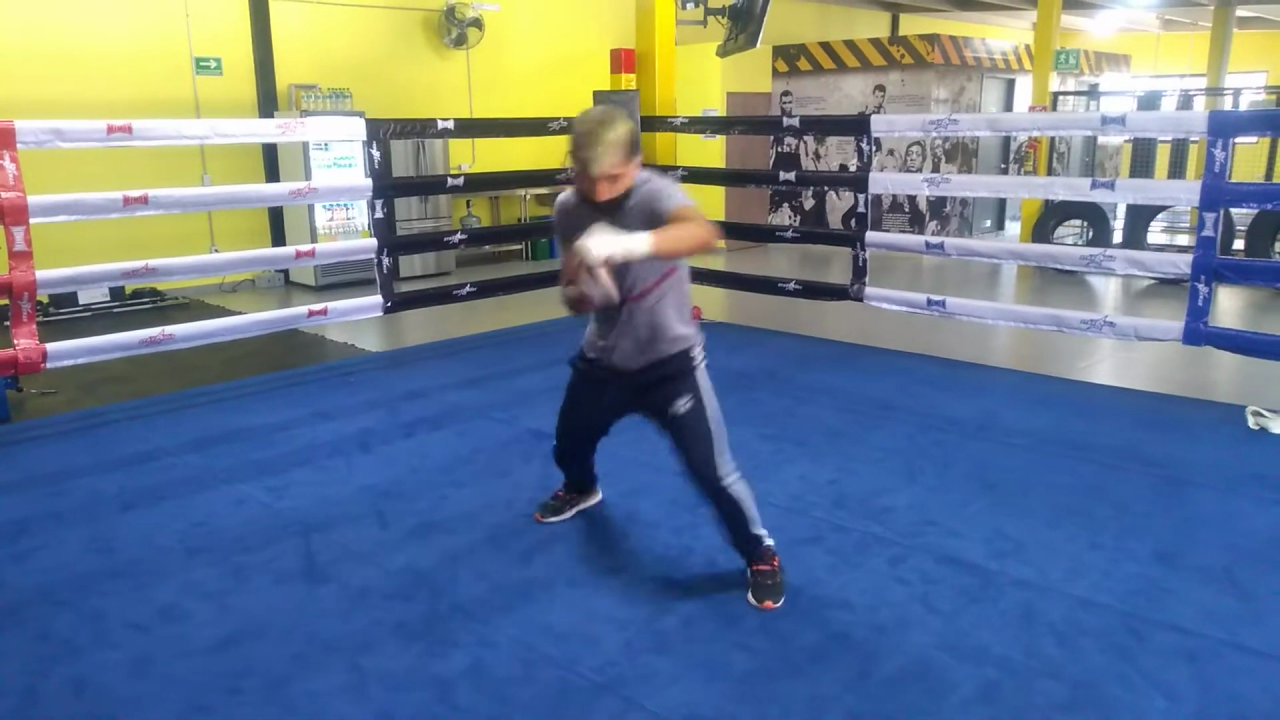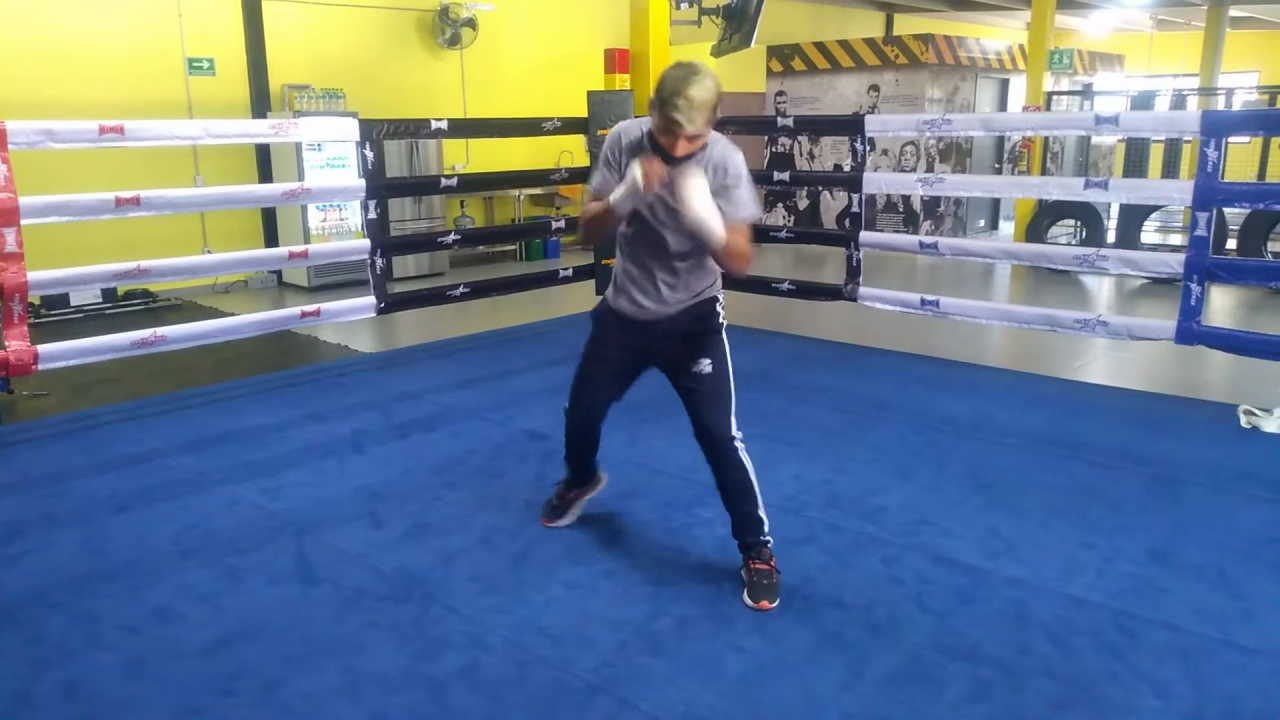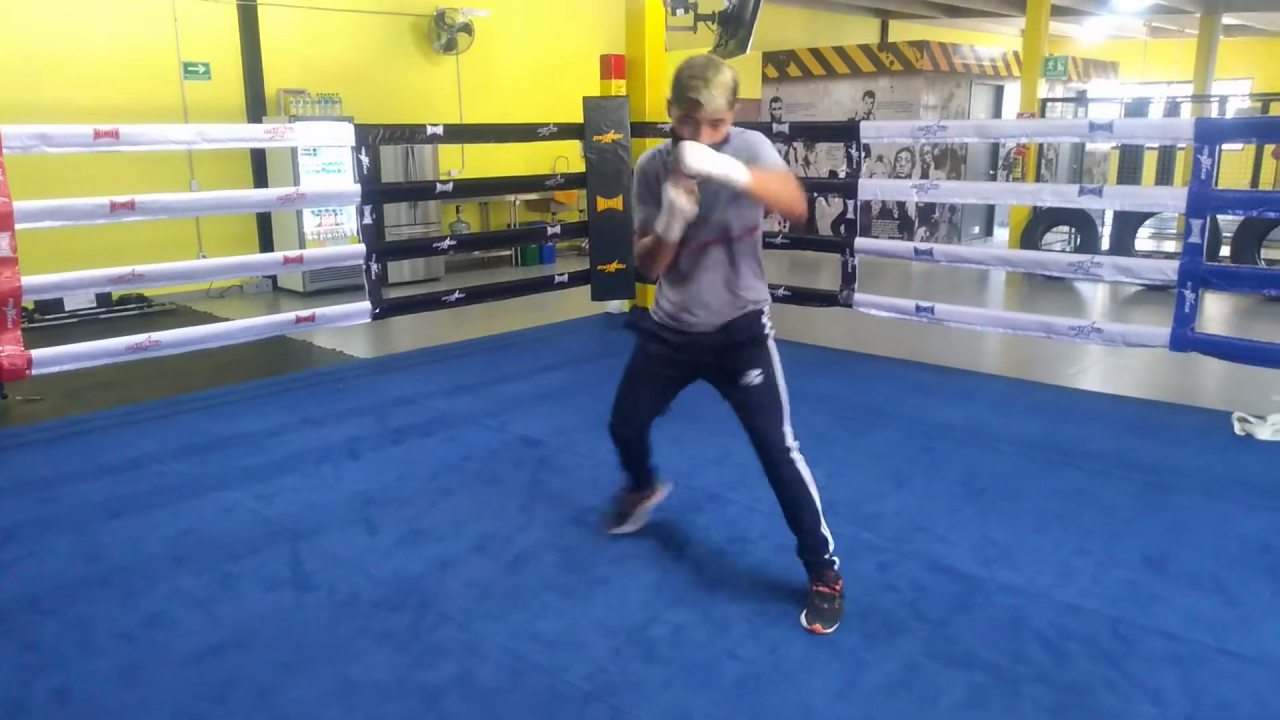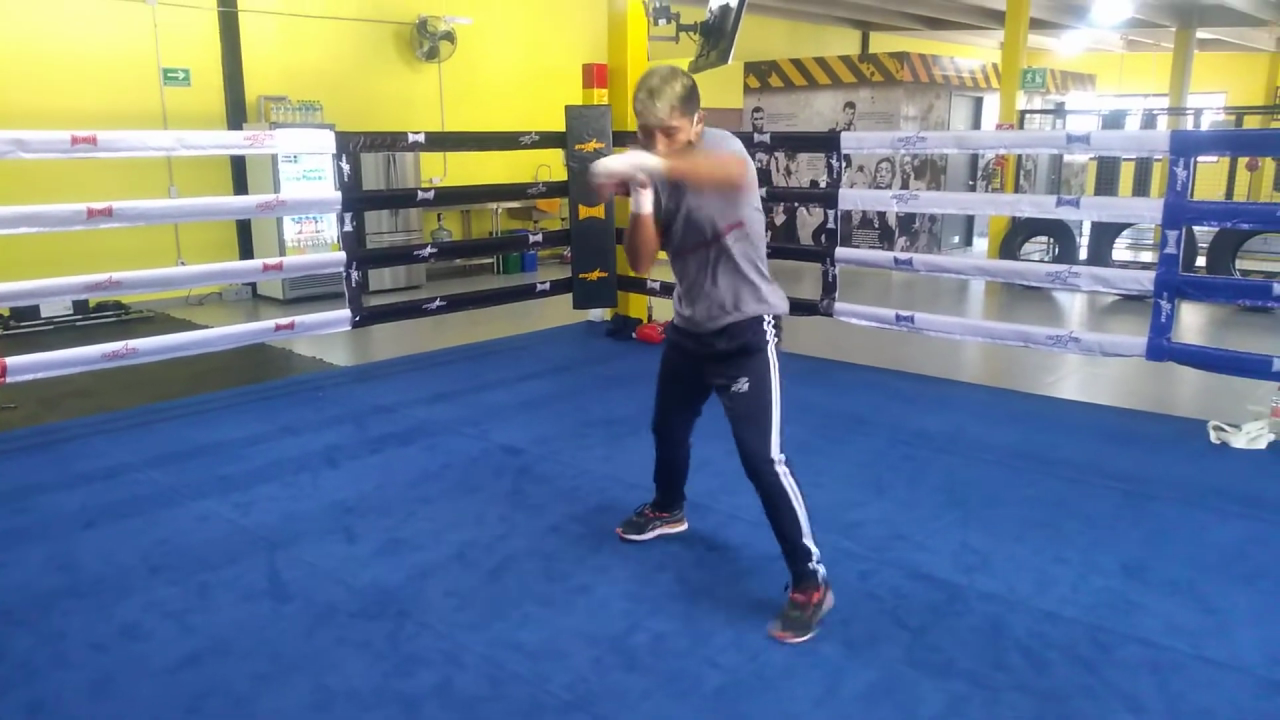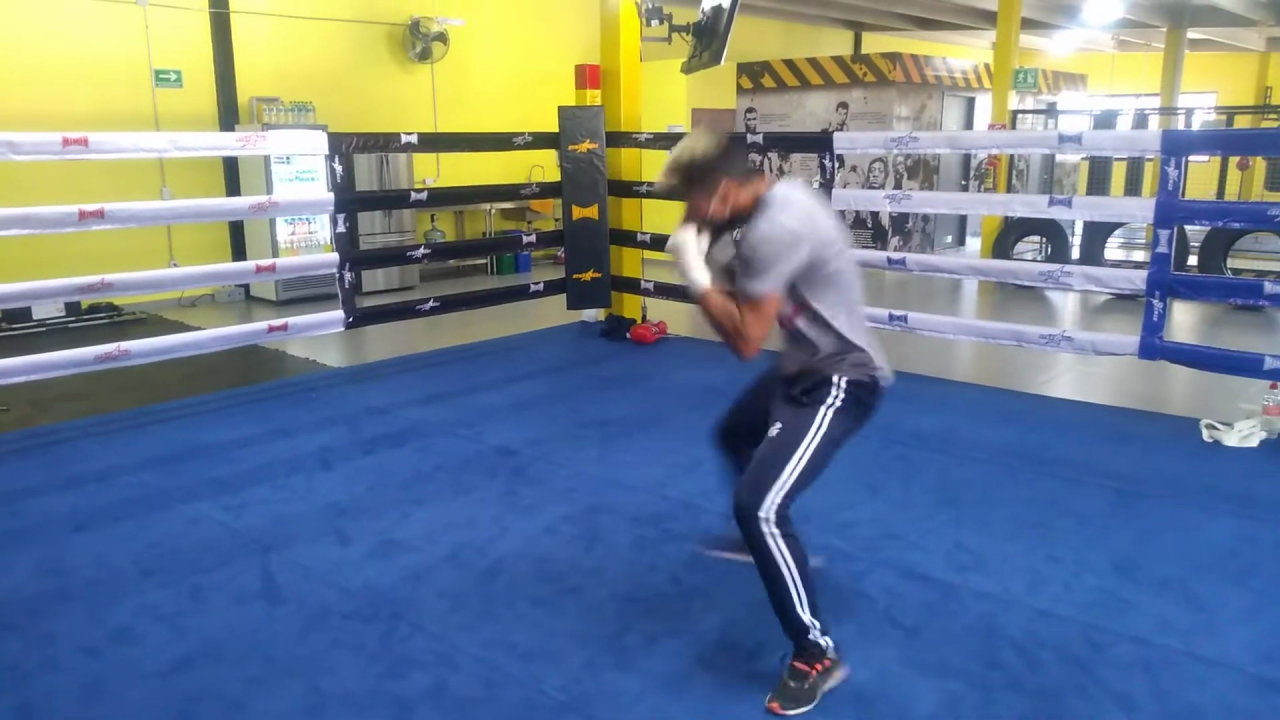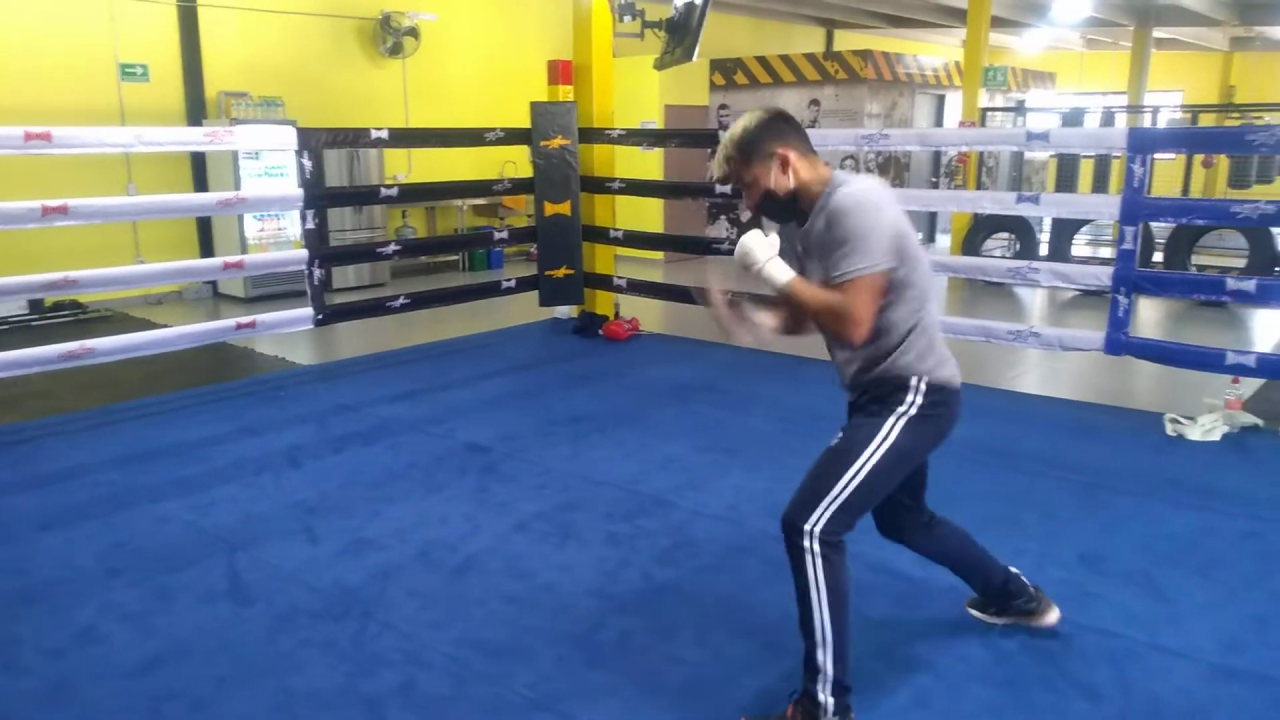
dt=0.4s
person 1, frame 1
left shoulder: (657, 192)
right shoulder: (567, 209)
left elbow: (702, 237)
left wrist: (626, 244)
left hip: (670, 358)
right hip: (605, 360)
left knee: (710, 471)
right knee: (568, 446)
left ankle: (761, 553)
right ankle: (582, 487)
person 1, frame 2
left shoulder: (726, 162)
right shoulder: (622, 142)
left elbow: (739, 261)
right elbow: (589, 231)
left wrist: (708, 217)
right wrist: (623, 193)
left hip: (693, 314)
right hip: (624, 310)
left knee: (719, 435)
right knee: (581, 410)
left ankle: (757, 552)
right ankle: (581, 480)
person 1, frame 3
left shoulder: (751, 146)
right shoulder: (655, 165)
left elbow: (794, 206)
right elbow: (649, 265)
left wrist: (723, 167)
right wrist: (675, 216)
left hip: (741, 326)
right hip: (671, 327)
left knee: (776, 447)
right knee: (625, 423)
left ankle: (824, 572)
right ankle: (642, 486)
person 1, frame 4
left shoulder: (719, 149)
right shoulder: (645, 167)
left elbow: (732, 171)
right elbow: (641, 257)
left wrist: (631, 162)
right wrist: (638, 191)
left hip: (748, 325)
right hip: (692, 326)
left knee: (759, 452)
right knee: (669, 427)
left ankle: (811, 583)
right ankle: (669, 508)
person 1, frame 5
left shoulder: (780, 226)
right shoulder: (776, 197)
left elbow: (747, 338)
right elbow: (742, 265)
left wrist: (698, 275)
right wrist: (706, 255)
left hip: (843, 381)
right hip: (813, 364)
left knee: (759, 508)
right knee: (731, 435)
left ankle: (816, 655)
right ankle: (762, 539)
person 1, frame 6
left shoulder: (859, 205)
right shoulder: (797, 219)
left elbow: (853, 325)
right elbow: (808, 313)
left wrist: (775, 273)
right wrist: (755, 317)
left hip: (913, 391)
right hip: (884, 392)
left knee: (808, 527)
right knee: (899, 517)
right ankle: (1022, 598)
